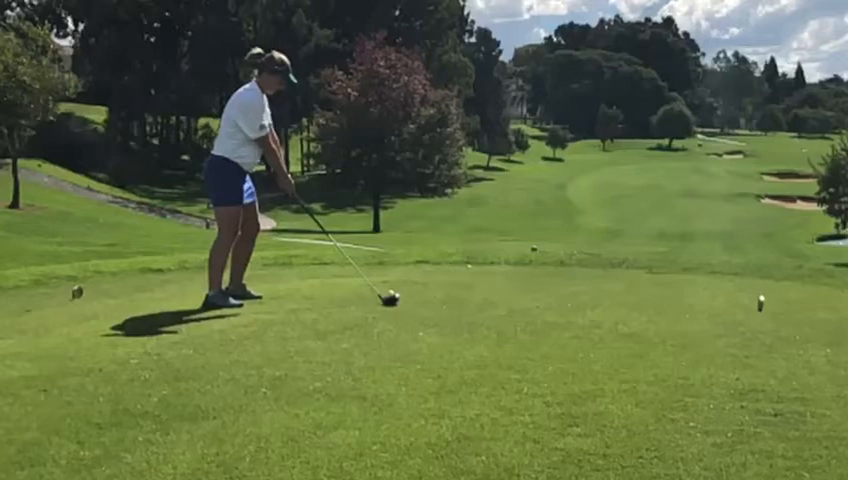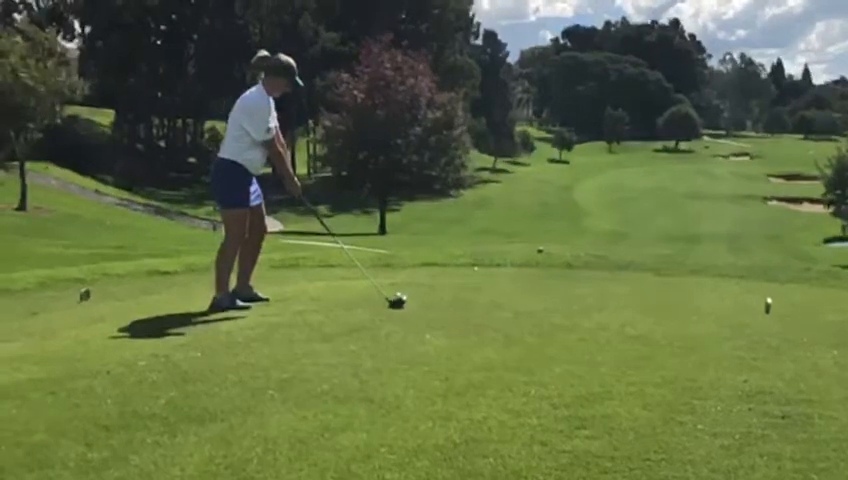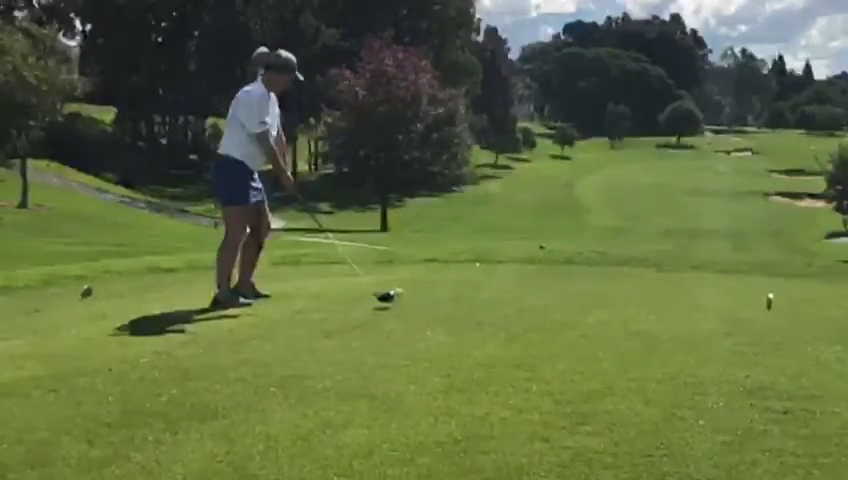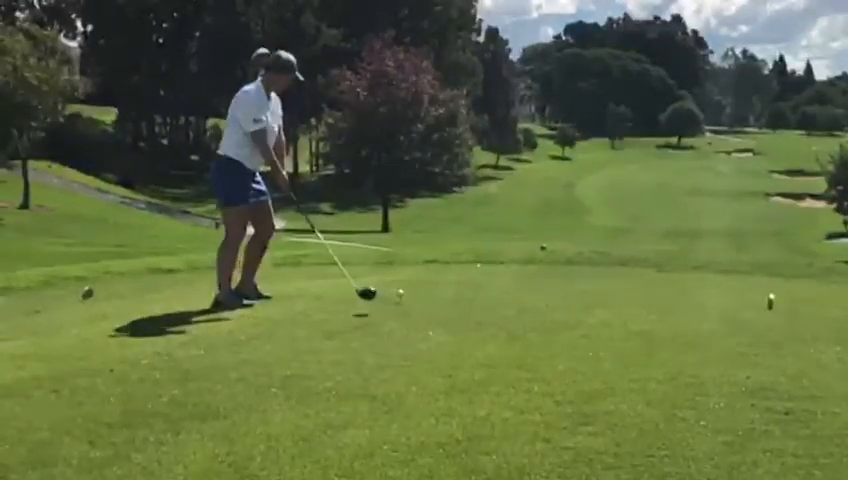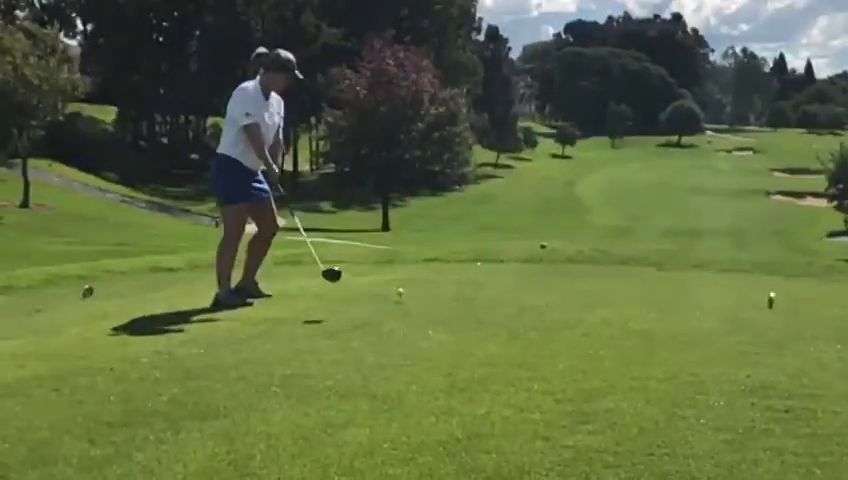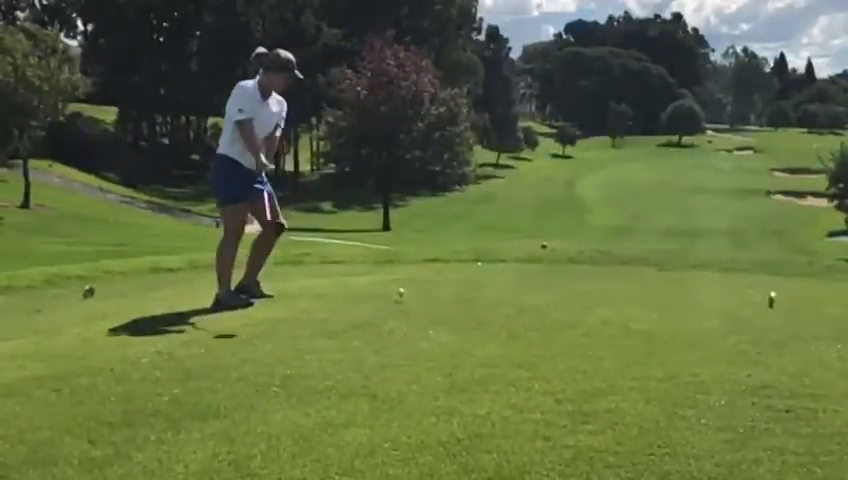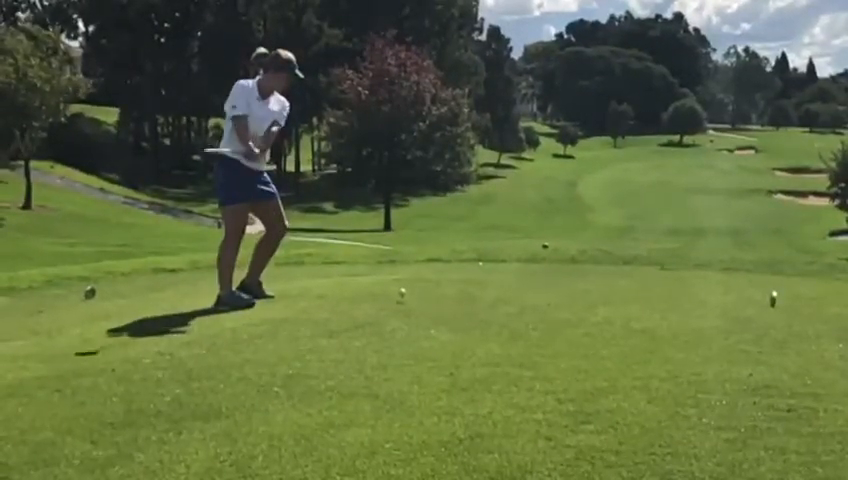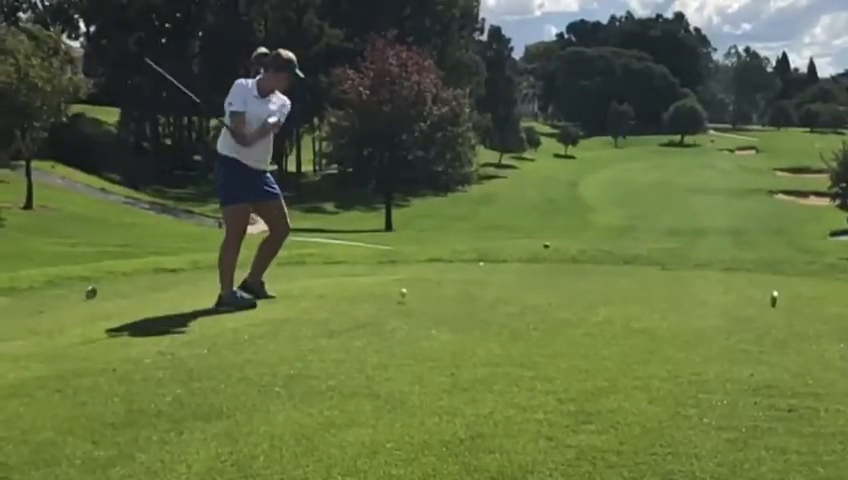
dt=0.5s
person 1, frame 1
left shoulder: (259, 97)
right shoulder: (249, 99)
left elbow: (273, 138)
right elbow: (265, 144)
left wrist: (283, 173)
right wrist: (283, 176)
left hip: (239, 171)
right hip: (225, 169)
left knee: (251, 228)
right knee: (228, 233)
left ankle: (235, 286)
right ankle: (214, 293)
person 1, frame 2
left shoulder: (265, 100)
right shoulder: (256, 102)
left elbow: (279, 141)
right elbow: (271, 147)
left wrist: (289, 175)
right wrist: (290, 179)
left hip: (245, 173)
right hip: (231, 172)
left knee: (257, 231)
right knee: (236, 235)
left ankle: (242, 288)
right ankle: (221, 296)
person 1, frame 3
left shoulder: (269, 97)
right shoulder: (253, 96)
left elbow: (278, 138)
right elbow: (265, 142)
left wrist: (284, 171)
right wrist: (283, 174)
left hip: (247, 170)
right hip: (232, 169)
left knee: (261, 228)
right knee: (236, 232)
left ankle: (244, 285)
right ankle: (223, 293)
person 1, frame 4
left shoulder: (274, 101)
right shoulder: (249, 96)
left elbow: (278, 139)
right elbow: (260, 141)
left wrist: (281, 171)
right wrist: (278, 172)
left hip: (249, 171)
right hip: (231, 169)
left knee: (265, 229)
right knee: (235, 233)
left ankle: (245, 286)
right ankle: (223, 294)
person 1, frame 5
left shoulder: (277, 102)
right shoulder: (246, 92)
left elbow: (276, 138)
right elbow: (253, 135)
left wrist: (275, 167)
right wrist: (269, 165)
left hip: (252, 170)
right hip: (231, 167)
left knee: (270, 227)
right knee: (234, 231)
left ankle: (246, 283)
right ankle: (223, 293)
person 1, frame 6
left shoulder: (280, 104)
right shoulder: (244, 90)
left elbow: (274, 135)
right elbow: (245, 129)
left wrist: (265, 161)
right wrist: (259, 157)
left hip: (254, 170)
right hip: (230, 166)
left knee: (274, 225)
right knee: (234, 231)
left ankle: (248, 282)
right ankle: (224, 293)
person 1, frame 7
left shoulder: (282, 104)
right shoulder: (242, 88)
left elbow: (272, 132)
right elbow: (240, 124)
left wrist: (259, 150)
right wrist: (249, 148)
left hip: (257, 171)
right hip: (232, 168)
left knee: (278, 227)
right knee: (235, 232)
left ankle: (251, 282)
right ankle: (225, 292)
person 1, frame 8
left shoulder: (282, 103)
right shoulder: (241, 87)
left elbow: (270, 125)
right elbow: (236, 121)
left wrist: (252, 138)
right wrist: (242, 136)
left hip: (259, 170)
right hip: (233, 166)
left knee: (281, 227)
right knee: (236, 232)
left ankle: (253, 281)
right ankle: (226, 292)
